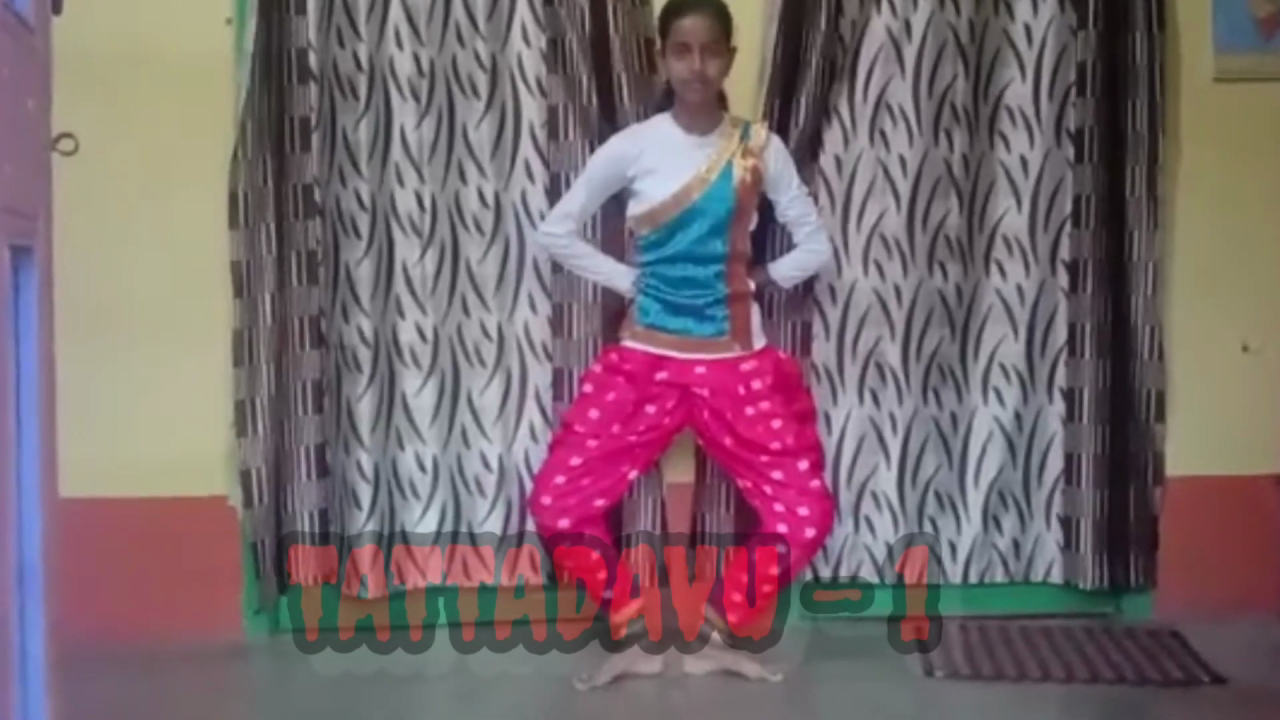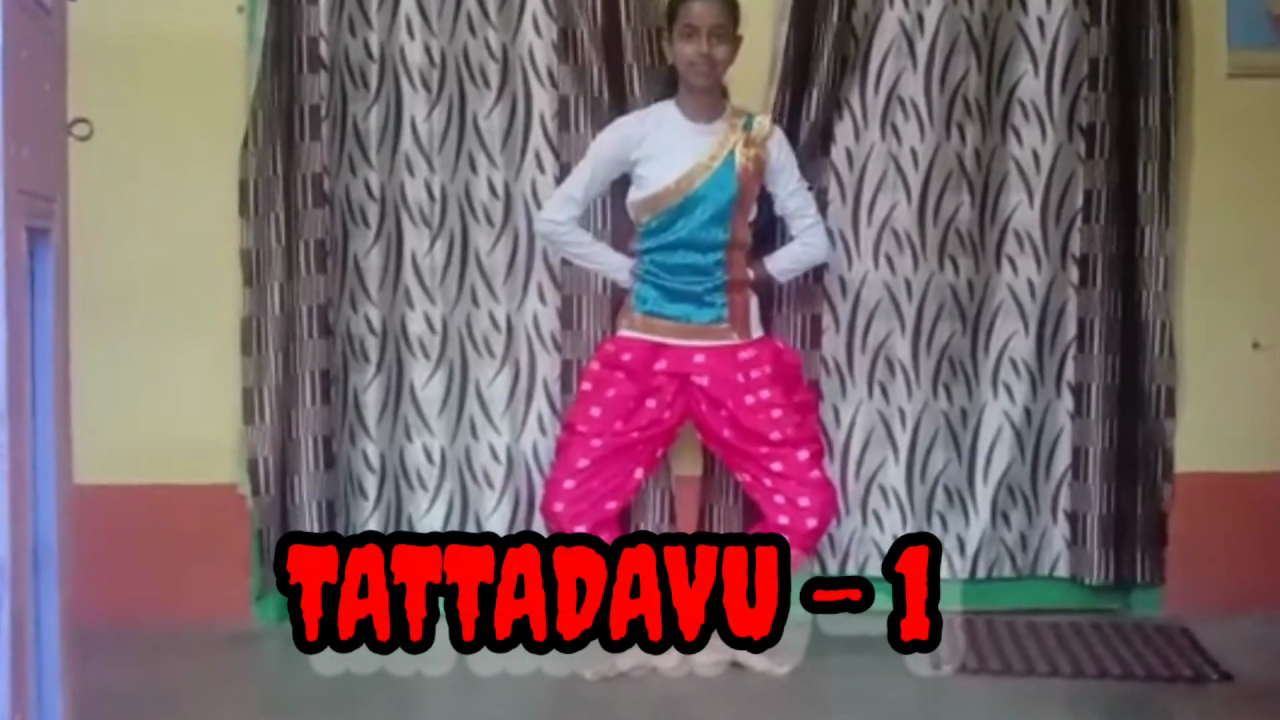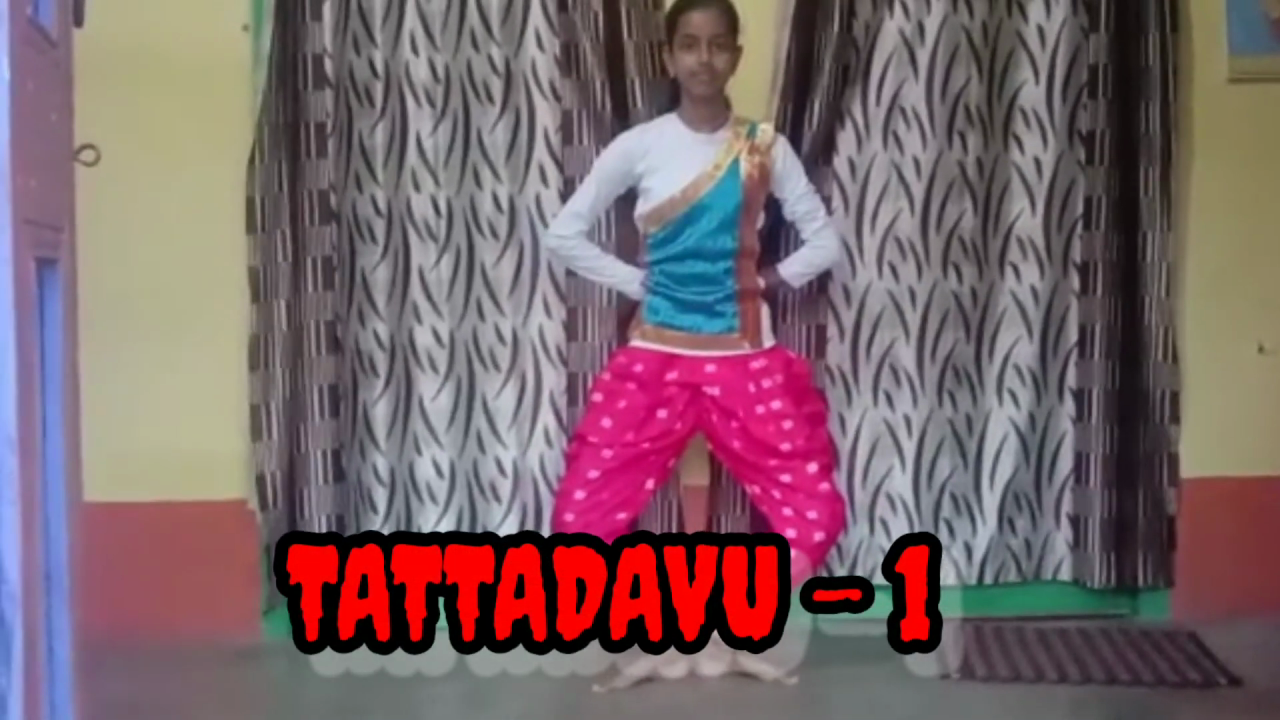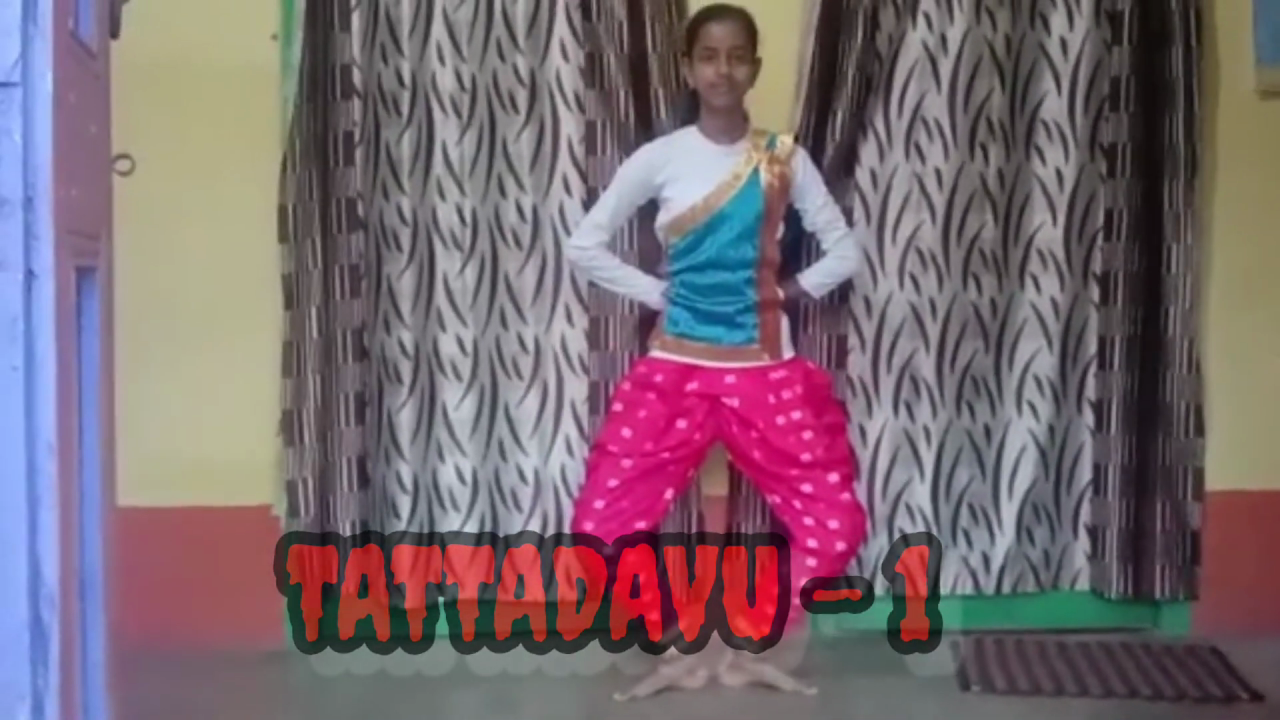
dt=1s
person 1, frame 1
left shoulder: (760, 147)
right shoulder: (632, 147)
left elbow: (817, 245)
right elbow: (555, 232)
left wrist: (757, 278)
right wrist: (629, 280)
left hip: (737, 363)
right hip: (646, 359)
left knee: (805, 514)
right knee: (557, 505)
left ankle: (716, 634)
person 1, frame 2
left shoulder: (761, 138)
right shoulder: (634, 131)
left elbow: (815, 240)
right elbow: (553, 220)
left wrist: (757, 271)
right wrist: (628, 269)
left hip: (734, 348)
right hip: (645, 347)
left knee: (806, 501)
right knee: (571, 504)
person 1, frame 3
left shoulder: (766, 147)
right shoulder: (638, 146)
left elbow: (825, 242)
right elbow: (562, 235)
left wrist: (768, 280)
right wrist: (639, 282)
left hip: (745, 360)
right hip: (655, 359)
left knee: (816, 514)
right knee: (580, 517)
person 1, frame 4
left shoulder: (786, 159)
right shoulder: (659, 158)
left elbow: (845, 251)
right elbow: (584, 246)
left wrist: (789, 290)
right wrist: (659, 293)
left hip: (766, 372)
right hip: (675, 370)
left knee: (836, 526)
right knee: (600, 525)
left ankle: (751, 645)
